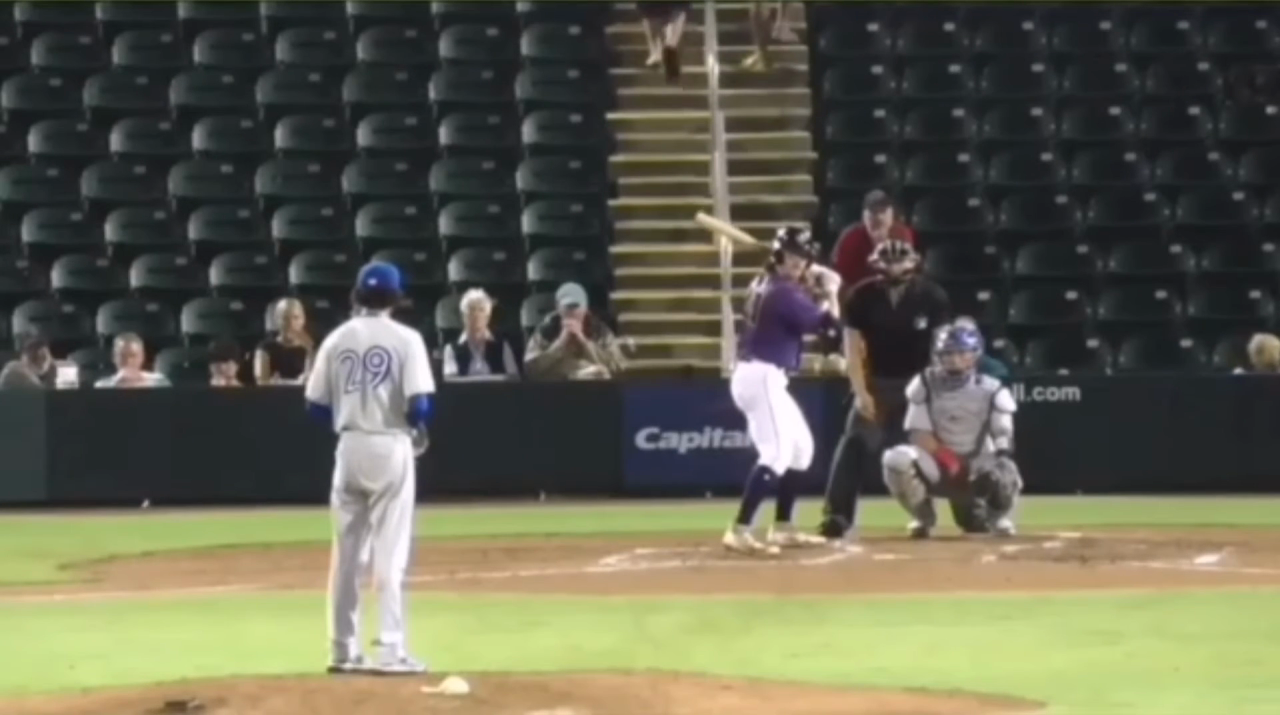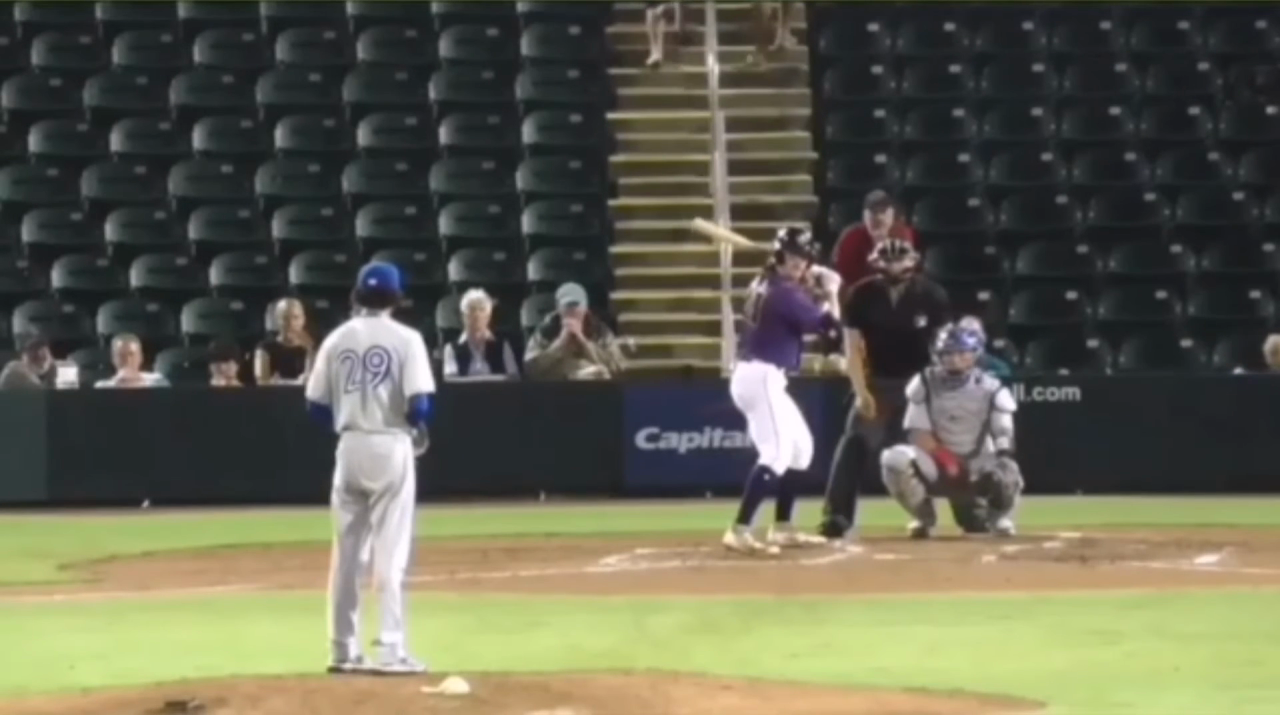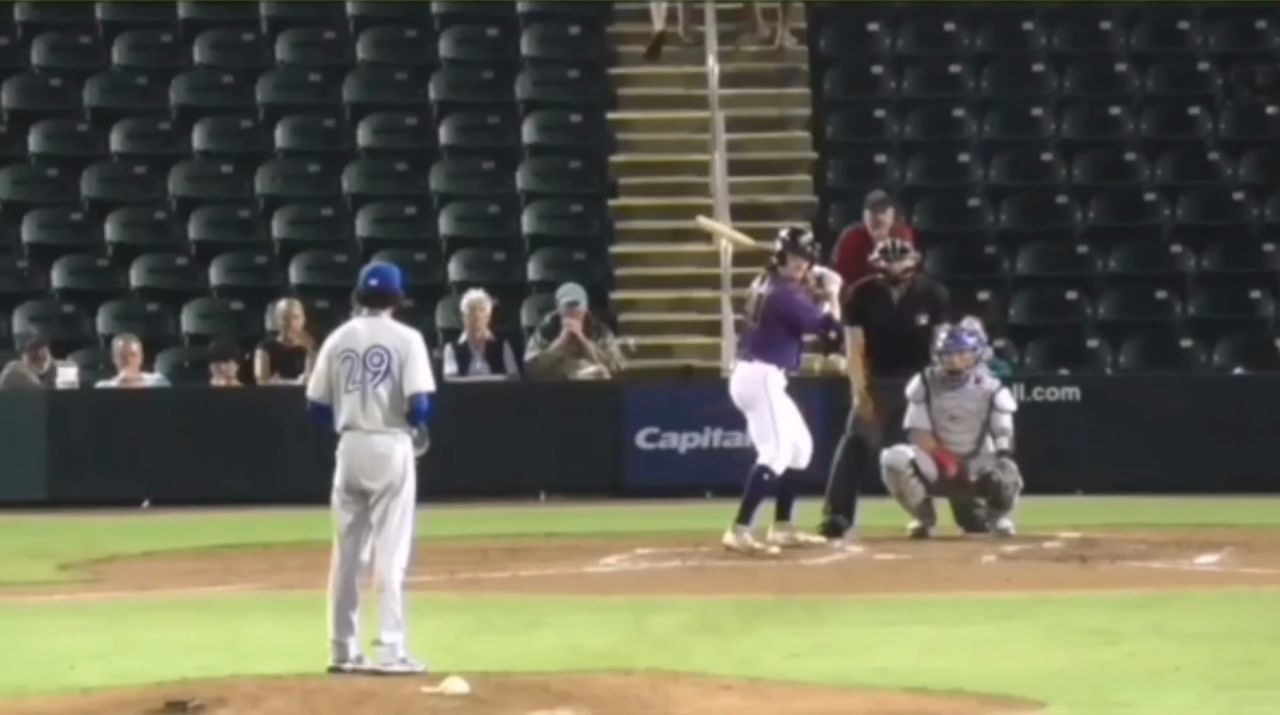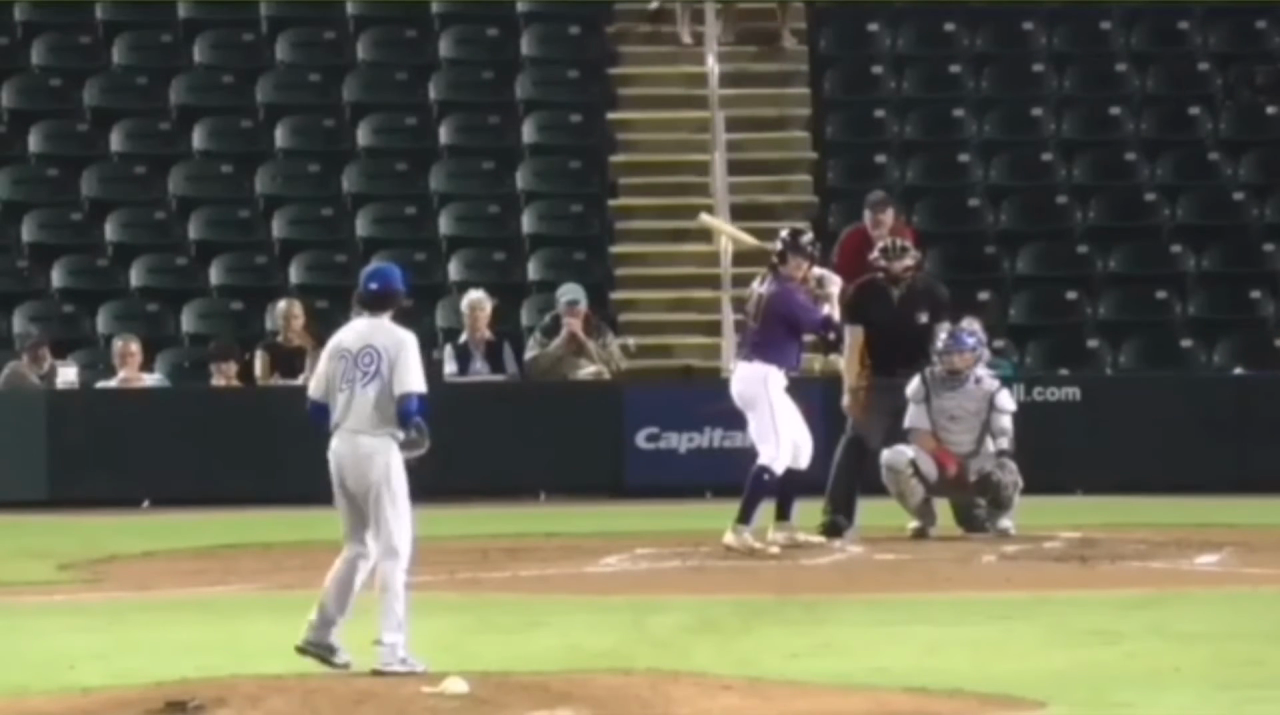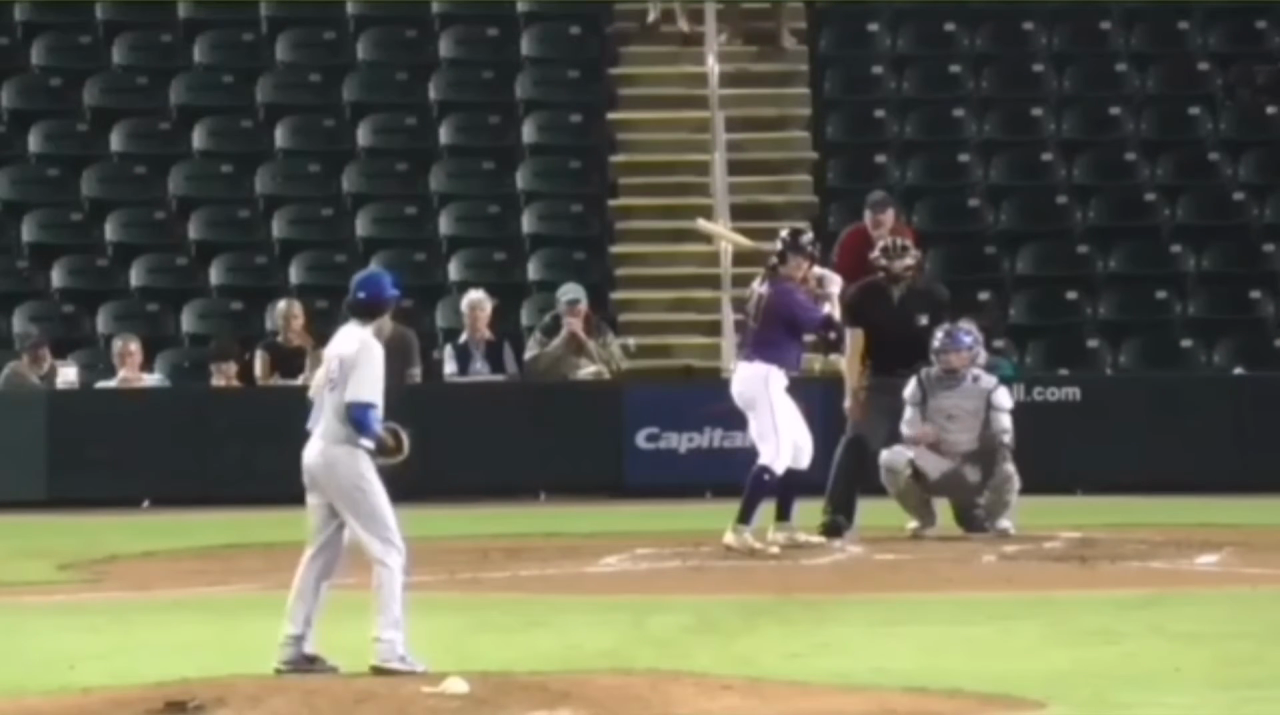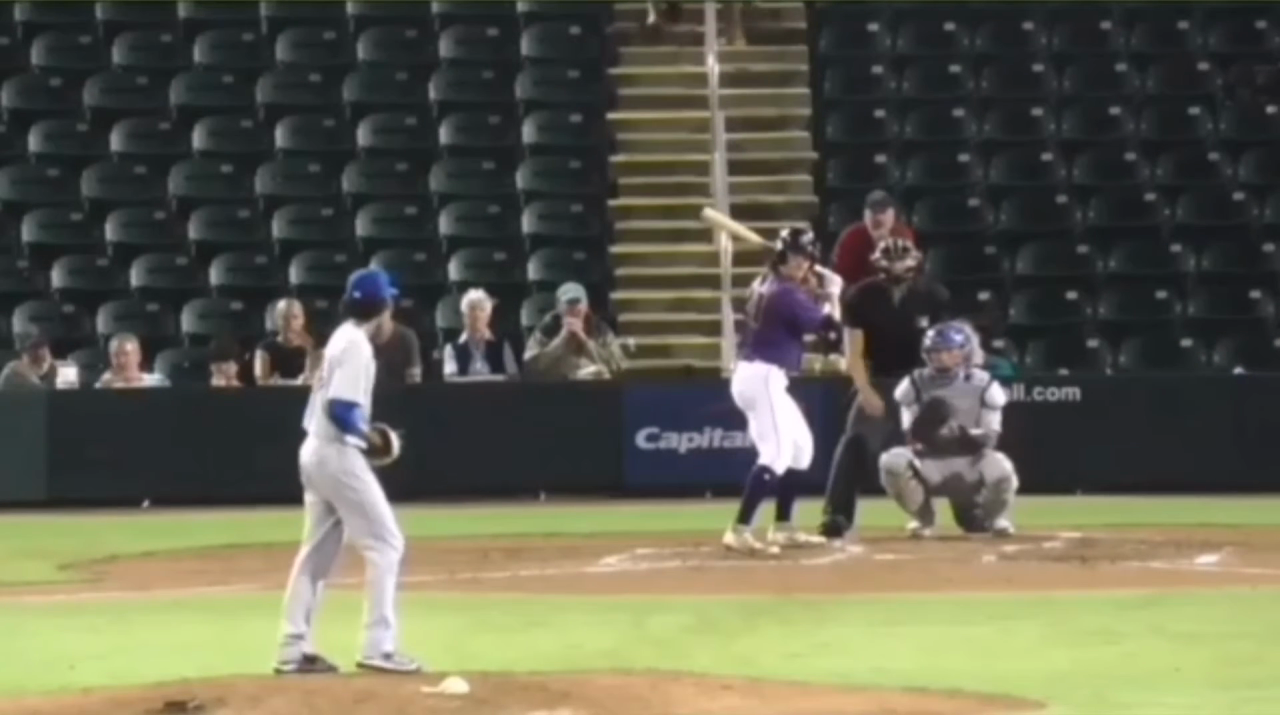
dt=0.3s
person 1, frame 1
left shoulder: (336, 339)
right shoulder: (405, 338)
left elbow: (316, 405)
right elbow: (419, 405)
right wrist: (416, 428)
left hip: (349, 448)
right hip: (390, 448)
left knee: (346, 553)
right knee: (389, 553)
left ankle: (344, 650)
right ankle: (391, 651)
person 1, frame 2
left shoulder: (336, 339)
right shoulder: (405, 338)
left elbow: (316, 405)
right elbow: (419, 405)
right wrist: (415, 427)
left hip: (349, 448)
right hip: (390, 447)
left knee: (346, 552)
right knee: (390, 553)
left ankle: (344, 649)
right ankle: (390, 651)
person 1, frame 3
left shoulder: (337, 339)
right shoulder: (406, 338)
left elbow: (317, 405)
right elbow: (420, 405)
right wrist: (415, 428)
left hip: (349, 449)
right hip: (390, 448)
left knee: (347, 553)
right knee: (391, 553)
left ankle: (344, 650)
right ankle: (390, 651)
person 1, frame 4
left shoulder: (340, 338)
right shoulder: (400, 339)
left elbow: (316, 404)
right elbow: (409, 405)
right wrist: (411, 428)
left hip: (341, 447)
right hip: (378, 449)
left knee: (357, 547)
right knee: (392, 551)
left ankle: (320, 633)
right ankle: (391, 652)
person 1, frame 5
left shoulder: (340, 339)
right shoulder: (368, 347)
left elbow: (318, 400)
right elbow: (356, 412)
right wrist: (381, 438)
left hip: (317, 452)
right hip: (344, 456)
left knee: (321, 553)
right knee: (388, 550)
left ankle: (294, 649)
right ankle: (390, 649)
person 1, frame 6
left shoulder: (343, 337)
right shoulder: (357, 346)
right elbow: (339, 409)
left wrist: (362, 433)
right wrist: (369, 436)
left hip: (315, 451)
right hip: (338, 455)
left knee: (316, 552)
right knee: (385, 545)
left ankle: (293, 650)
right ankle: (378, 647)
person 2, frame 1
left shoulder: (765, 283)
right shoulder: (784, 291)
right elbow: (828, 321)
right wrist: (832, 290)
left hip: (762, 376)
right hip: (761, 377)
left knee: (801, 447)
right knee: (777, 452)
left ankle: (782, 528)
right ankle: (739, 531)
person 2, frame 2
left shoulder: (765, 283)
right shoulder: (784, 292)
right elbow: (828, 322)
left hip: (760, 376)
right hip: (761, 377)
left knee: (799, 447)
right knee: (777, 452)
left ankle: (782, 528)
right ankle: (739, 531)
person 2, frame 3
left shoulder: (766, 284)
right shoulder: (785, 292)
left elbow: (800, 318)
right elbow: (828, 323)
left hip: (759, 376)
right hip: (760, 377)
left knee: (799, 446)
right knee: (776, 452)
left ankle: (782, 528)
right ankle: (739, 531)
person 2, frame 4
left shoulder: (766, 283)
right shoulder: (786, 292)
left elbow: (800, 315)
right elbow: (828, 324)
left hip: (759, 376)
right hip: (761, 377)
left knee: (800, 446)
right knee: (776, 452)
left ankle: (782, 528)
right ankle: (739, 531)
person 2, frame 5
left shoulder: (767, 284)
right shoulder: (785, 292)
left elbow: (801, 315)
right elbow: (828, 323)
left hip: (761, 376)
right hip: (761, 377)
left knee: (800, 446)
right knee: (777, 452)
left ankle: (782, 528)
right ankle: (739, 531)
person 2, frame 6
left shoulder: (768, 284)
right shoulder: (786, 292)
left elbow: (802, 313)
right elbow: (829, 323)
left wrist: (820, 292)
left hip: (760, 376)
right hip: (762, 377)
left knee: (800, 446)
right knee: (777, 453)
left ankle: (782, 528)
right ankle: (739, 531)
person 3, frame 1
left shoulder: (931, 295)
right shoulder: (861, 296)
right elbow: (853, 349)
right wrist: (860, 392)
right hip: (877, 382)
right knee: (855, 446)
right ankle: (836, 518)
person 3, frame 2
left shoulder: (931, 294)
right shoulder: (861, 295)
right elbow: (853, 348)
right wrist: (861, 392)
right hip: (877, 382)
right knee: (855, 445)
right ankle: (836, 519)
person 3, frame 3
left shoulder: (932, 293)
right shoulder: (861, 294)
right elbow: (854, 347)
right wrist: (859, 391)
right hip: (878, 381)
right knee: (856, 444)
right ankle: (836, 518)
person 3, frame 4
left shoulder: (932, 292)
right shoulder: (862, 293)
right elbow: (853, 345)
right wrist: (850, 390)
right hip: (878, 380)
right knee: (856, 444)
right ankle: (836, 518)
person 3, frame 5
left shoulder: (933, 294)
right shoulder: (861, 295)
right elbow: (854, 348)
right wrist: (852, 393)
right hip: (878, 382)
right knee: (856, 445)
right ankle: (836, 518)
person 3, frame 6
left shoulder: (933, 295)
right shoulder: (861, 296)
right elbow: (853, 350)
right wrist: (865, 391)
right hip: (878, 381)
right knee: (855, 445)
right ankle: (836, 518)
person 4, frame 1
left shoulder: (991, 390)
right shoulder: (925, 385)
left elbow: (1004, 438)
right elbow: (919, 435)
left wrist: (1003, 463)
right wrist: (948, 460)
left hip: (978, 465)
right hip: (937, 463)
left knee: (1004, 476)
right knee: (897, 459)
left ankle: (997, 515)
right ankle: (923, 517)
person 4, frame 2
left shoulder: (991, 388)
right shoulder: (925, 384)
left elbow: (1004, 437)
right elbow: (917, 434)
left wrist: (1004, 462)
right wrist: (947, 460)
left hip: (978, 465)
right hip: (937, 462)
left knee: (1006, 475)
right knee: (895, 459)
left ankle: (997, 515)
right ankle: (924, 517)
person 4, frame 3
left shoulder: (991, 388)
right shoulder: (925, 383)
left elbow: (1004, 435)
right elbow: (918, 434)
left wrist: (1004, 463)
right wrist: (947, 460)
left hip: (978, 464)
right hip: (936, 461)
left knee: (1006, 476)
right knee: (894, 458)
left ankle: (997, 515)
right ankle: (924, 516)
person 4, frame 4
left shoulder: (990, 388)
right shoulder: (925, 383)
left elbow: (1004, 435)
right elbow: (917, 434)
left wrist: (1003, 463)
right wrist: (947, 460)
left hip: (978, 464)
right hip: (935, 463)
left knee: (1006, 476)
right knee: (894, 458)
left ankle: (997, 516)
right ankle: (924, 517)
person 4, frame 5
left shoulder: (989, 387)
right shoulder: (922, 384)
left elbow: (1004, 434)
right elbow: (910, 434)
left wrist: (1002, 449)
right wrist: (919, 435)
left hip: (976, 464)
right hip: (934, 463)
left knee: (1005, 473)
right knee: (893, 459)
left ankle: (996, 516)
right ankle: (924, 517)
person 4, frame 6
left shoulder: (982, 384)
right shoulder: (916, 383)
left elbow: (990, 437)
right elbow: (911, 432)
left wrist: (962, 434)
right wrist: (922, 429)
left hip: (971, 460)
right hip: (931, 461)
left knee: (1001, 469)
right knee: (892, 461)
left ankle: (994, 517)
right ankle: (923, 517)
